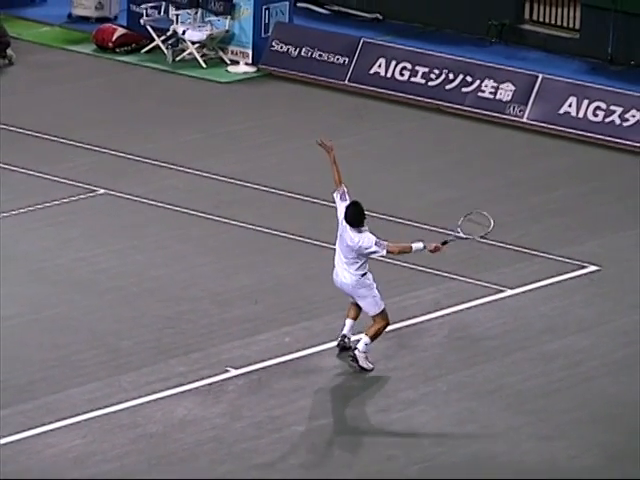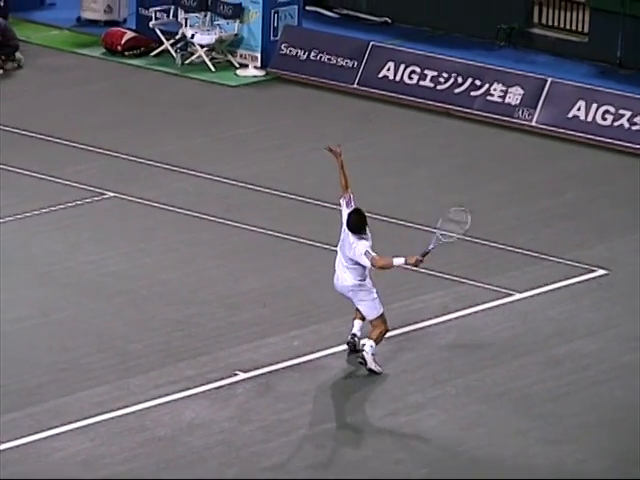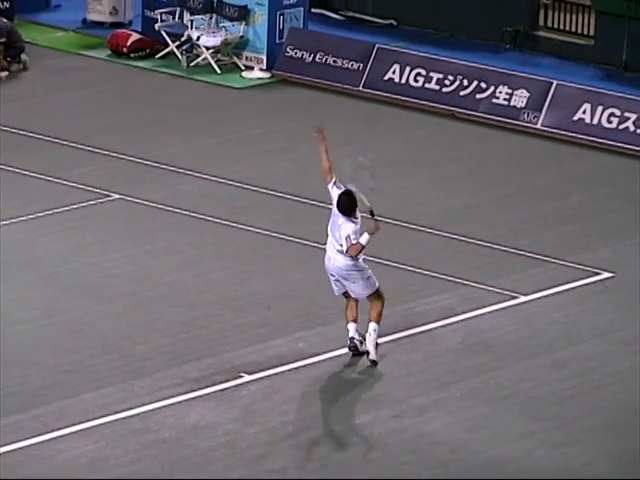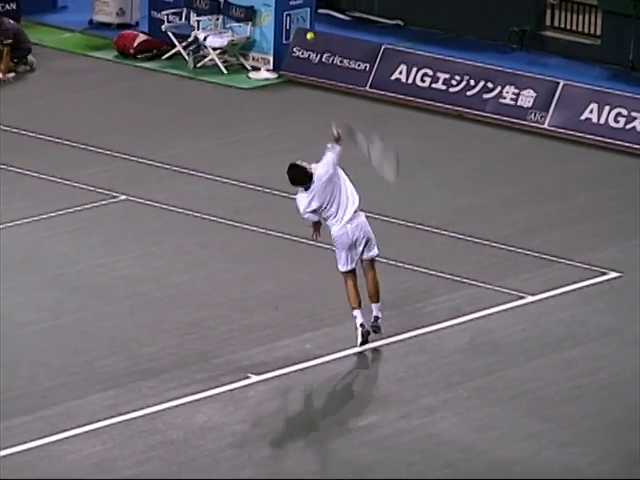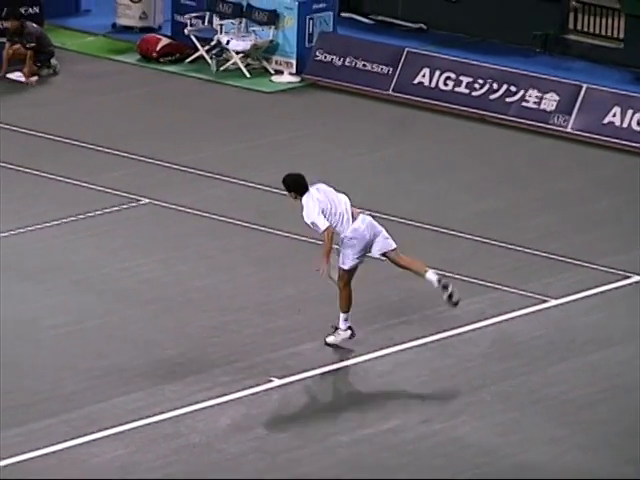
dt=0.2s
person 1, frame 1
left shoulder: (343, 214)
right shoulder: (363, 240)
left elbow: (339, 184)
right elbow: (394, 249)
left wrist: (331, 156)
right wrist: (425, 246)
left hip: (339, 277)
right hip: (356, 282)
left knee: (356, 303)
right knee: (381, 320)
left ankle: (345, 337)
right ankle: (360, 349)
person 1, frame 2
left shoulder: (348, 218)
right shoulder: (360, 246)
left elbow: (345, 190)
right elbow: (378, 263)
left wrist: (339, 161)
right wrist: (406, 261)
left hip: (339, 281)
right hip: (356, 286)
left knee: (363, 306)
right knee: (381, 326)
left ankle: (354, 335)
right ankle: (367, 350)
person 1, frame 3
left shoulder: (339, 198)
right shoulder: (348, 228)
left elbow: (328, 173)
right elbow: (353, 252)
left wrist: (323, 144)
right wrist: (368, 234)
left hip: (331, 265)
right hip: (349, 268)
left knee: (351, 298)
right knee: (377, 300)
left ankle: (353, 337)
right ankle: (371, 338)
person 1, frame 4
left shoulder: (303, 201)
right shoulder: (323, 172)
left elbow: (315, 222)
right elbow: (332, 151)
left wrist: (316, 228)
left hip: (341, 234)
right hip: (359, 224)
left knee: (349, 279)
right knee: (369, 270)
left ankle: (360, 323)
right ankle: (376, 318)
person 1, frame 5
left shoulder: (308, 211)
right shoulder: (318, 188)
left elbow: (328, 231)
left wrist: (325, 258)
left hip: (352, 234)
right hip: (365, 222)
left knee: (343, 281)
right knee: (398, 257)
left ankle: (345, 327)
right ankle: (435, 279)
